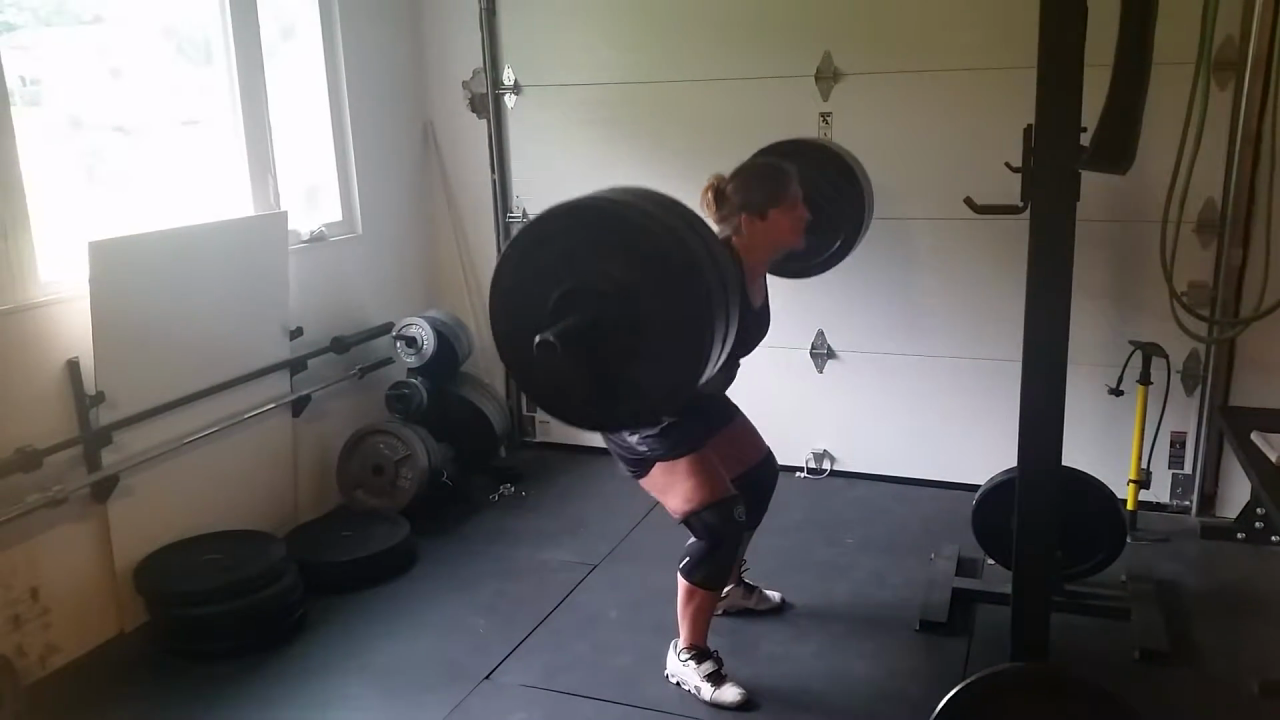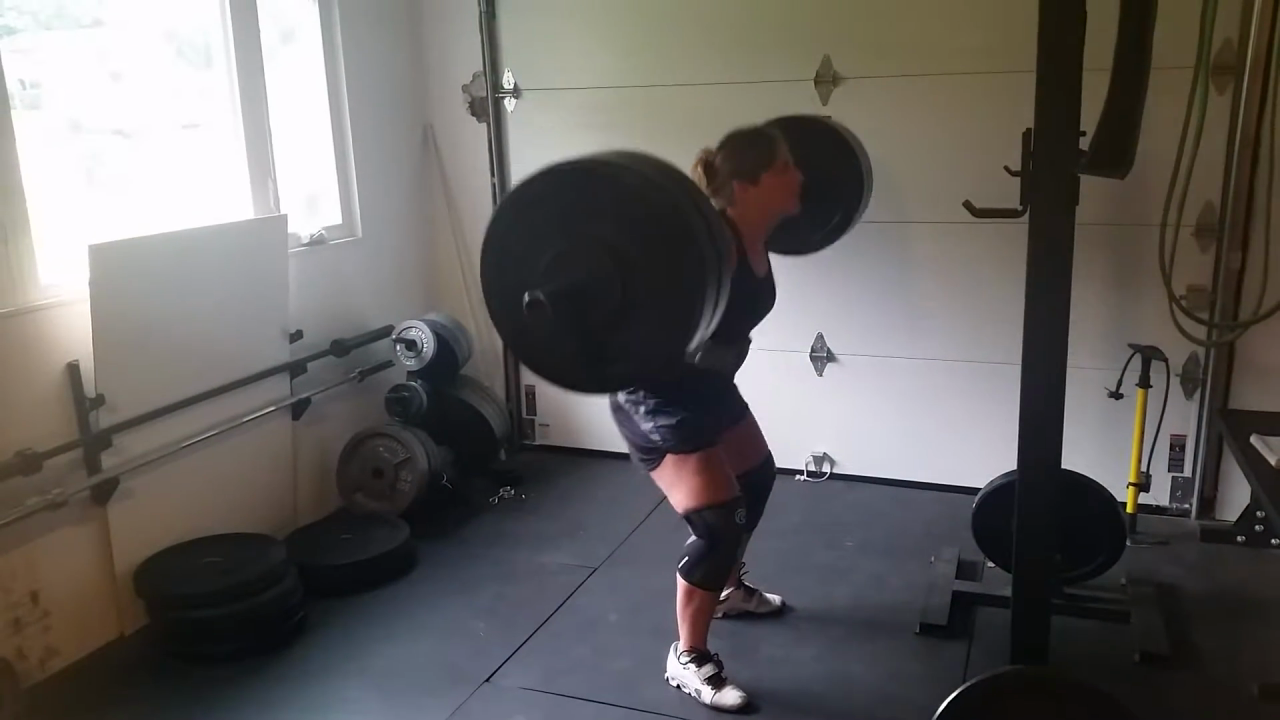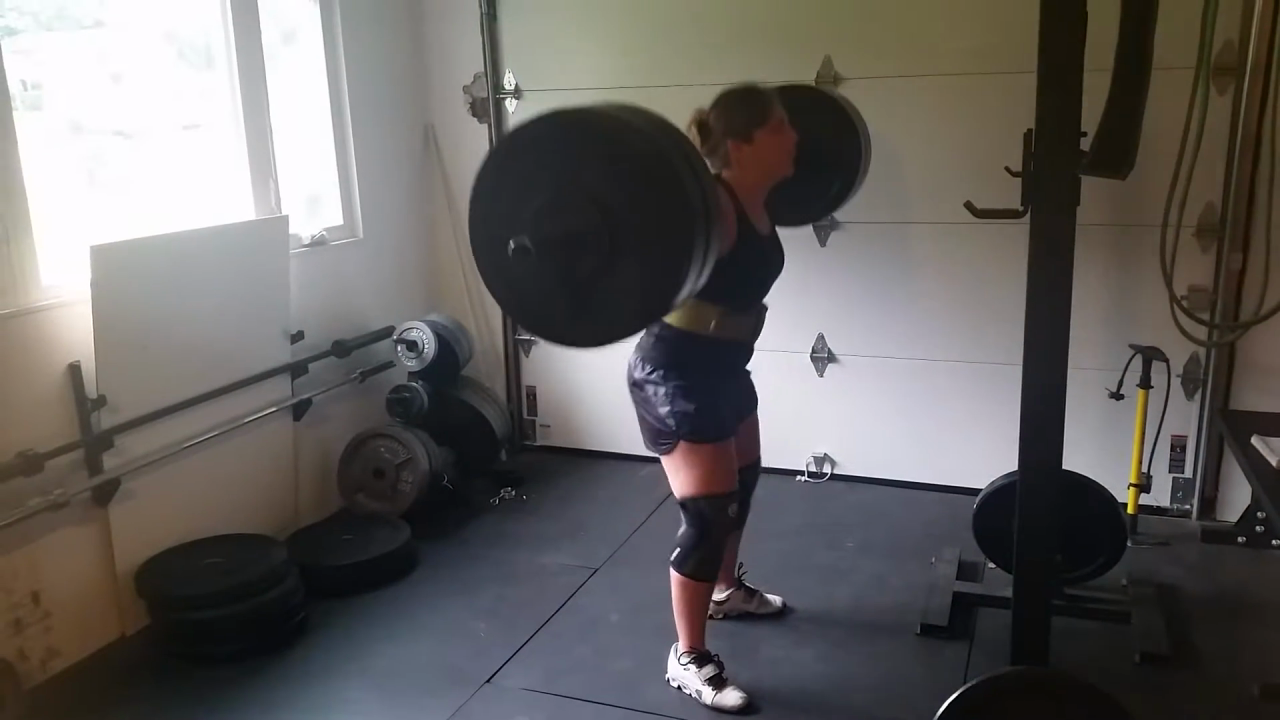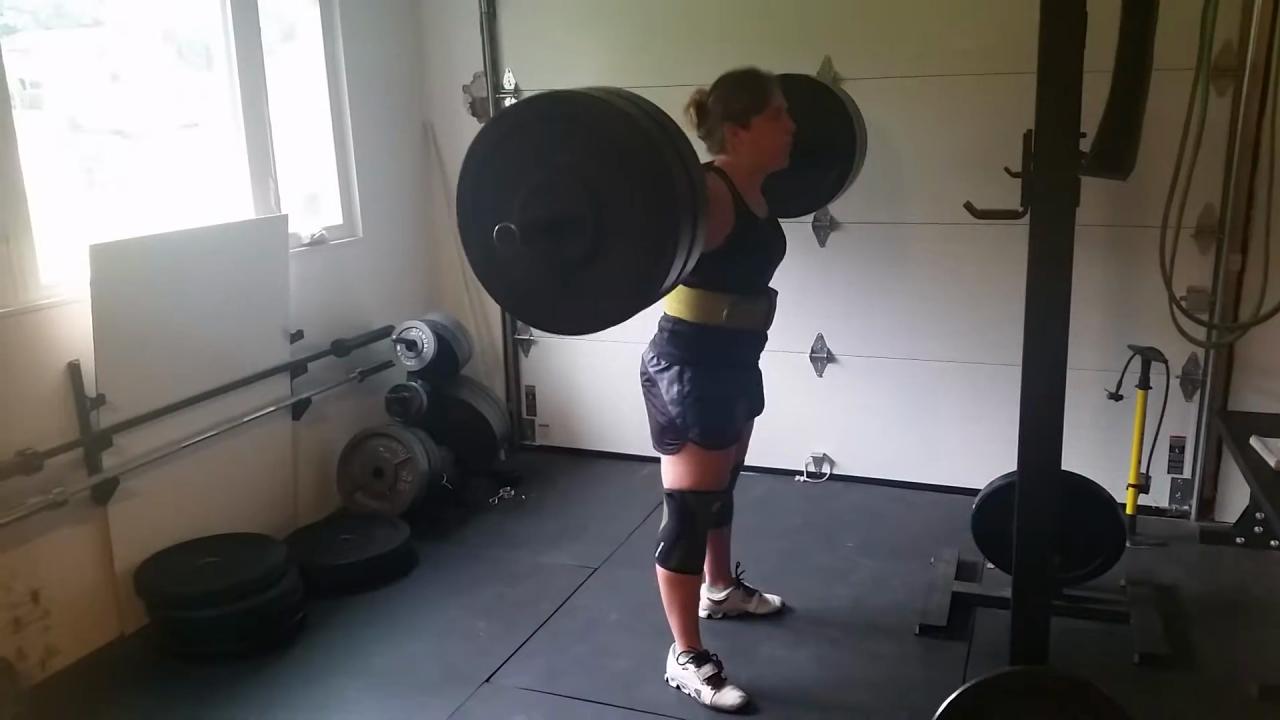
dt=0.2s
person 1, frame 1
left shoulder: (753, 262)
left hip: (695, 398)
left knee: (758, 476)
right knee: (720, 520)
left ankle: (729, 586)
right ankle: (687, 656)
person 1, frame 2
left shoulder: (754, 235)
left hip: (706, 385)
right hip: (658, 396)
left knee: (755, 482)
right knee: (719, 520)
left ankle: (727, 589)
right ankle: (688, 659)
person 1, frame 3
left shoulder: (754, 201)
right shoulder: (711, 207)
left hip: (722, 365)
right hip: (675, 369)
left knee: (739, 486)
right knee: (708, 513)
left ankle: (726, 589)
right ankle: (688, 659)
person 1, frame 4
left shoulder: (750, 188)
right shoulder: (707, 192)
left hip: (734, 358)
right hip: (689, 363)
left knee: (721, 487)
right knee: (689, 507)
left ankle: (720, 588)
right ankle: (686, 659)
